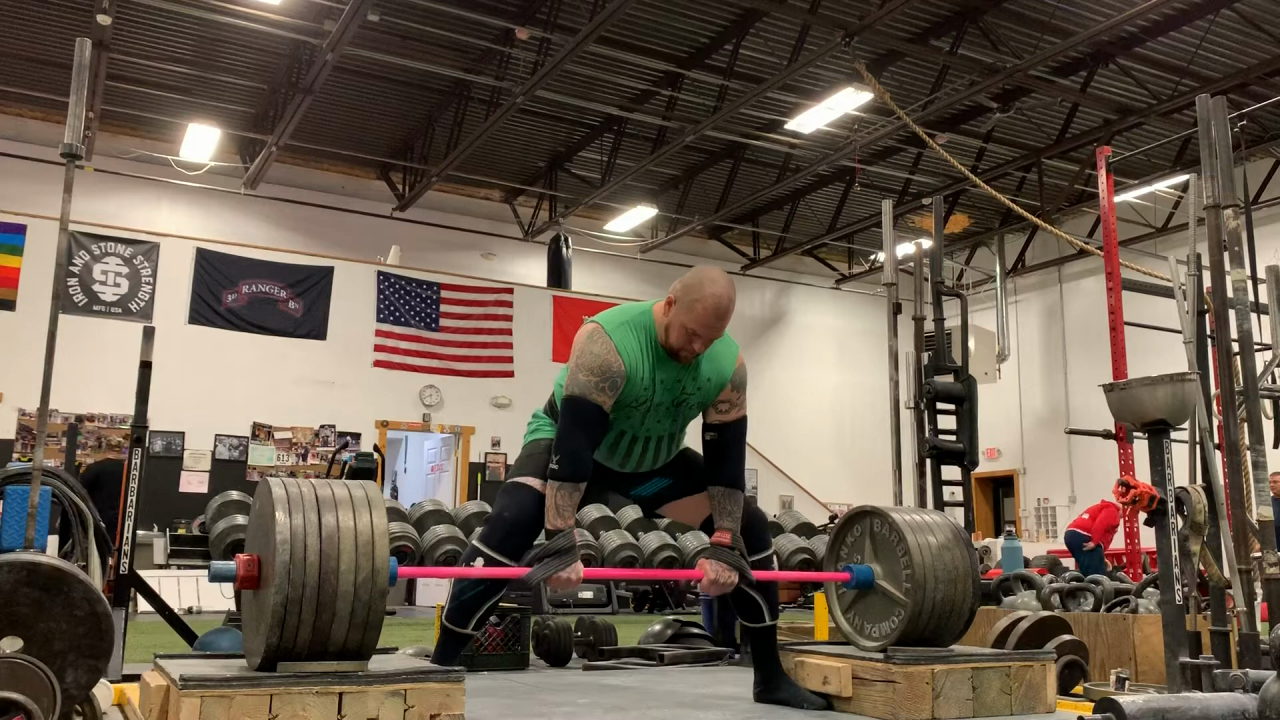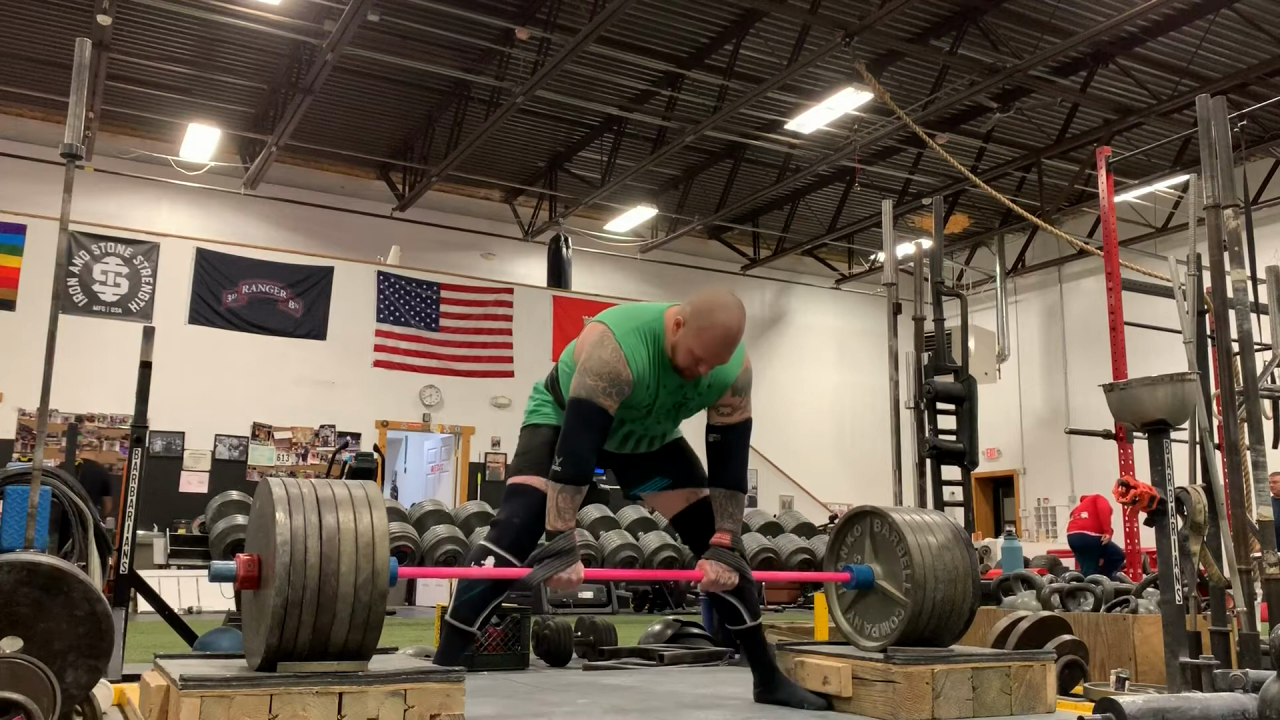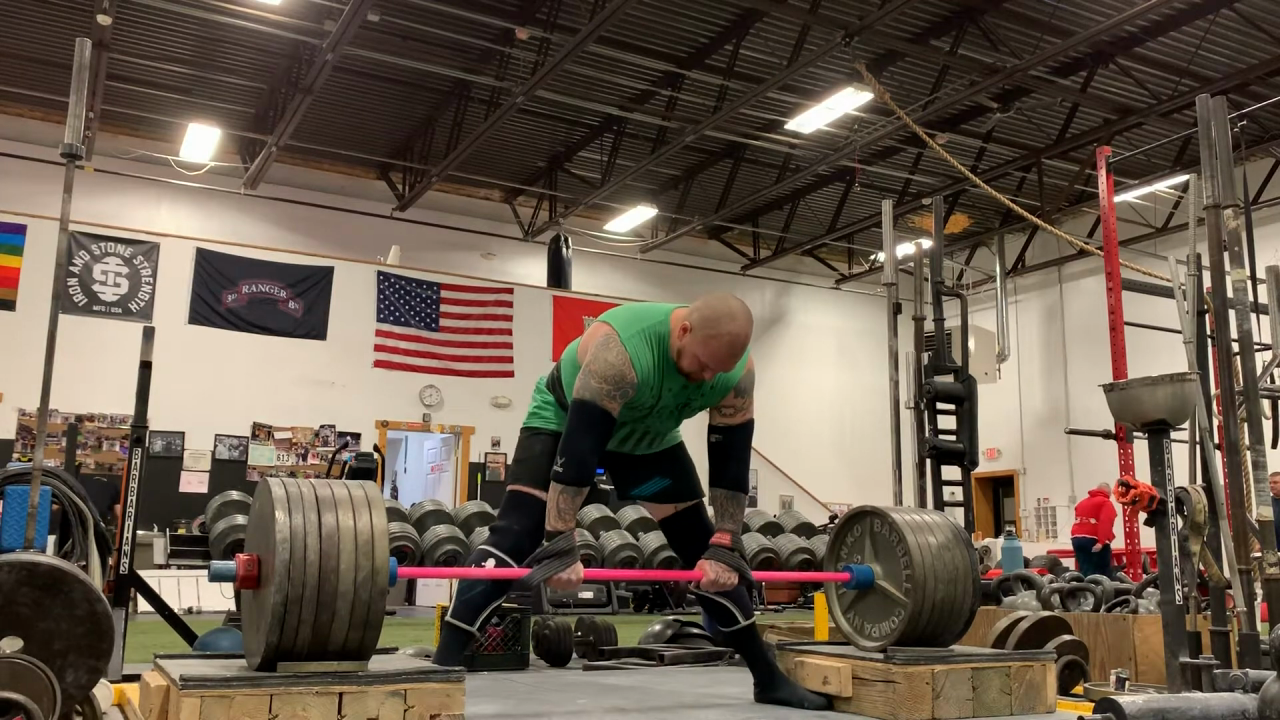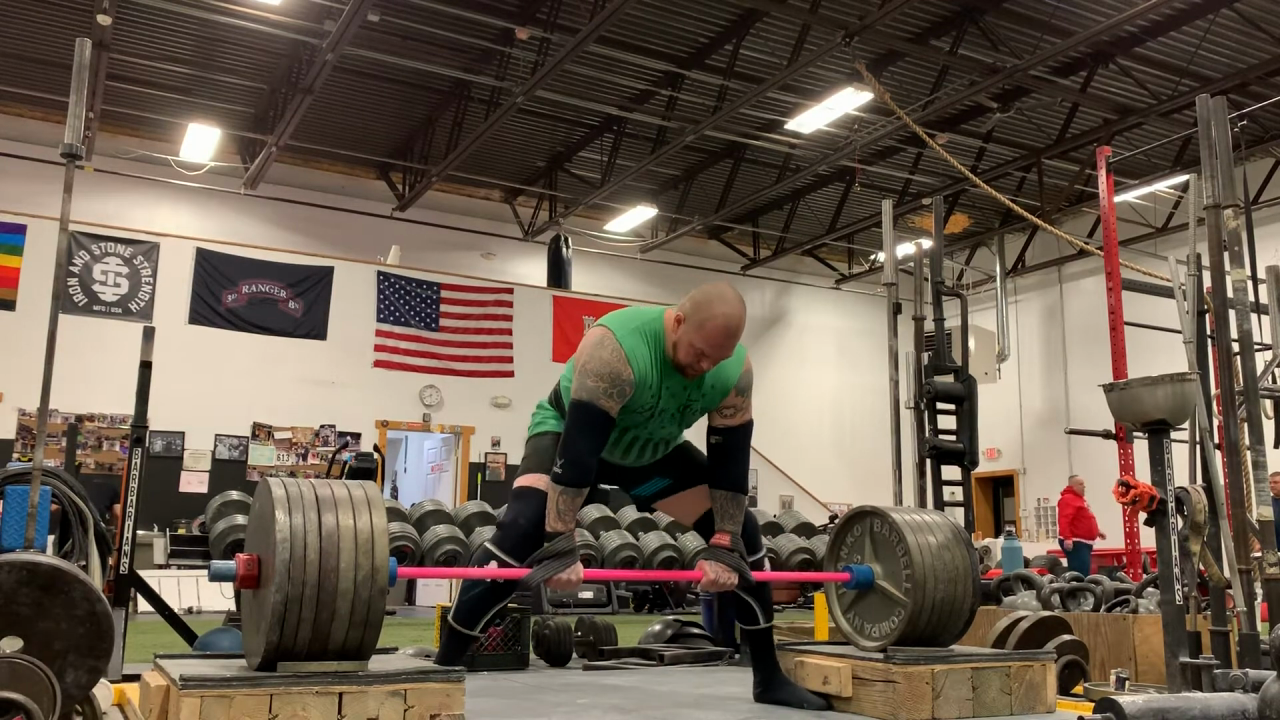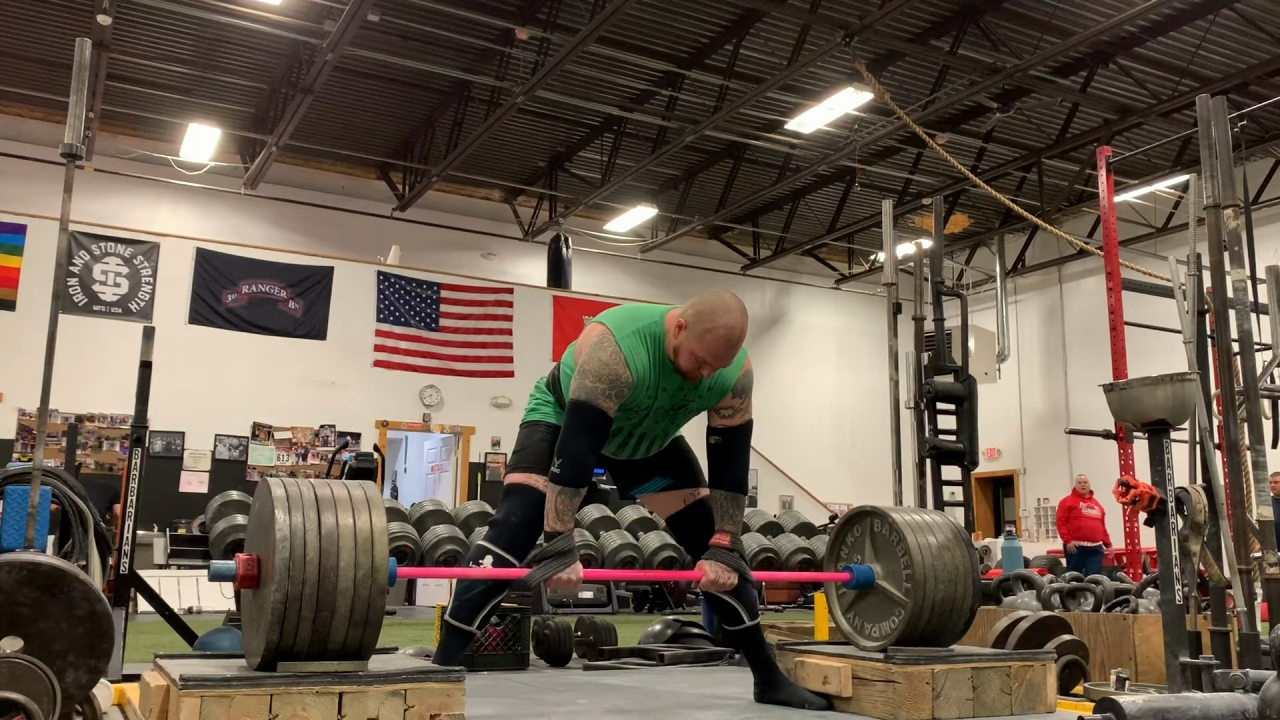
dt=1s
person 1, frame 1
left shoulder: (728, 363)
right shoulder: (608, 341)
left elbow: (727, 454)
right elbow: (574, 441)
left wrist: (725, 545)
right wrist: (561, 542)
left hip: (657, 456)
right hip: (567, 436)
left knee: (747, 528)
right knee: (511, 522)
left ankle: (770, 677)
right ankle: (441, 670)
person 1, frame 2
left shoulder: (734, 369)
right shoulder: (615, 344)
left elbow: (729, 457)
right elbow: (577, 444)
left wrist: (725, 546)
right wrist: (561, 543)
left hip: (652, 439)
right hip: (565, 419)
left knee: (714, 534)
right knee: (517, 526)
left ankle: (767, 677)
right ankle: (443, 672)
person 1, frame 3
left shoulder: (736, 369)
right shoulder: (620, 345)
left elbow: (731, 459)
right elbow: (579, 446)
left wrist: (725, 547)
right wrist: (560, 543)
left hip: (649, 436)
right hip: (565, 419)
left knee: (701, 545)
right knee: (516, 533)
left ankle: (768, 678)
right ankle: (442, 672)
person 1, frame 4
left shoulder: (734, 370)
right shoulder: (616, 346)
left elbow: (730, 459)
right elbow: (579, 447)
left wrist: (724, 548)
right wrist: (560, 545)
left hip: (657, 452)
right hip: (570, 431)
left knee: (742, 532)
right knee: (524, 526)
left ankle: (769, 677)
right ankle: (444, 671)
person 1, frame 5
left shoulder: (734, 372)
right shoulder: (615, 347)
left elbow: (730, 462)
right elbow: (575, 448)
left wrist: (724, 547)
right wrist: (559, 545)
left hip: (649, 439)
right hip: (563, 419)
left knee: (716, 546)
right knee: (515, 527)
left ankle: (768, 677)
right ankle: (443, 671)
